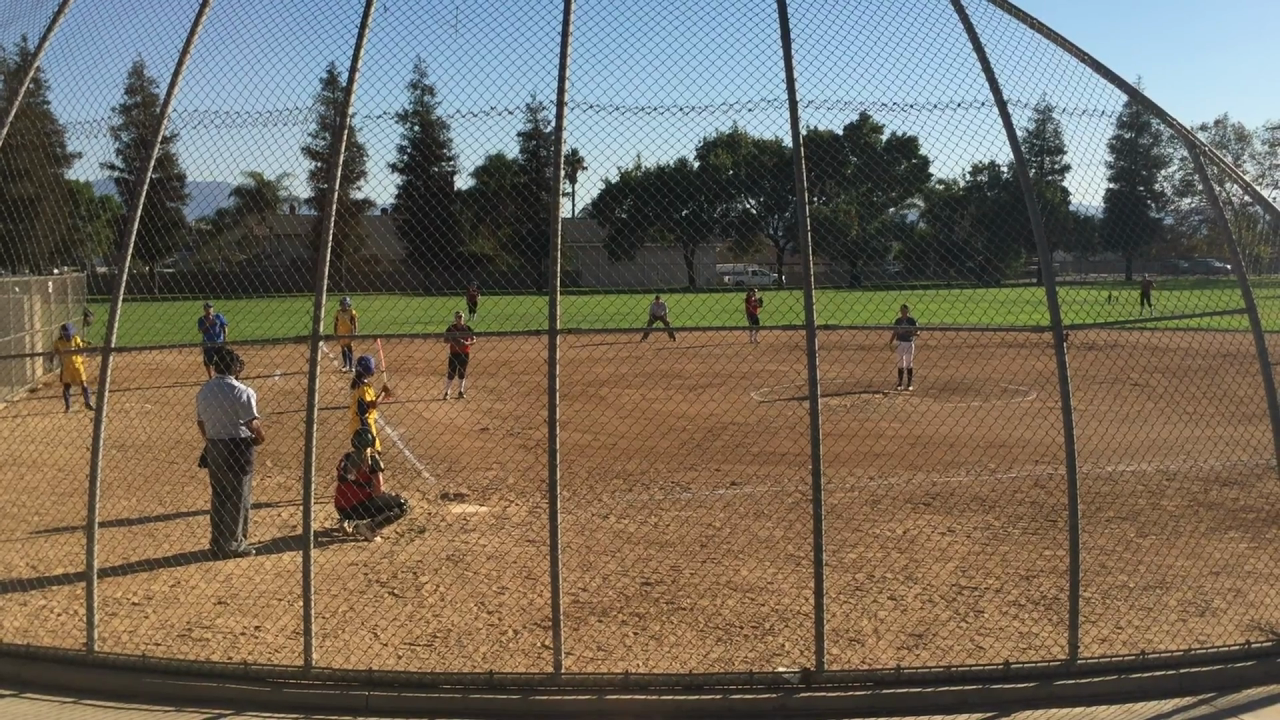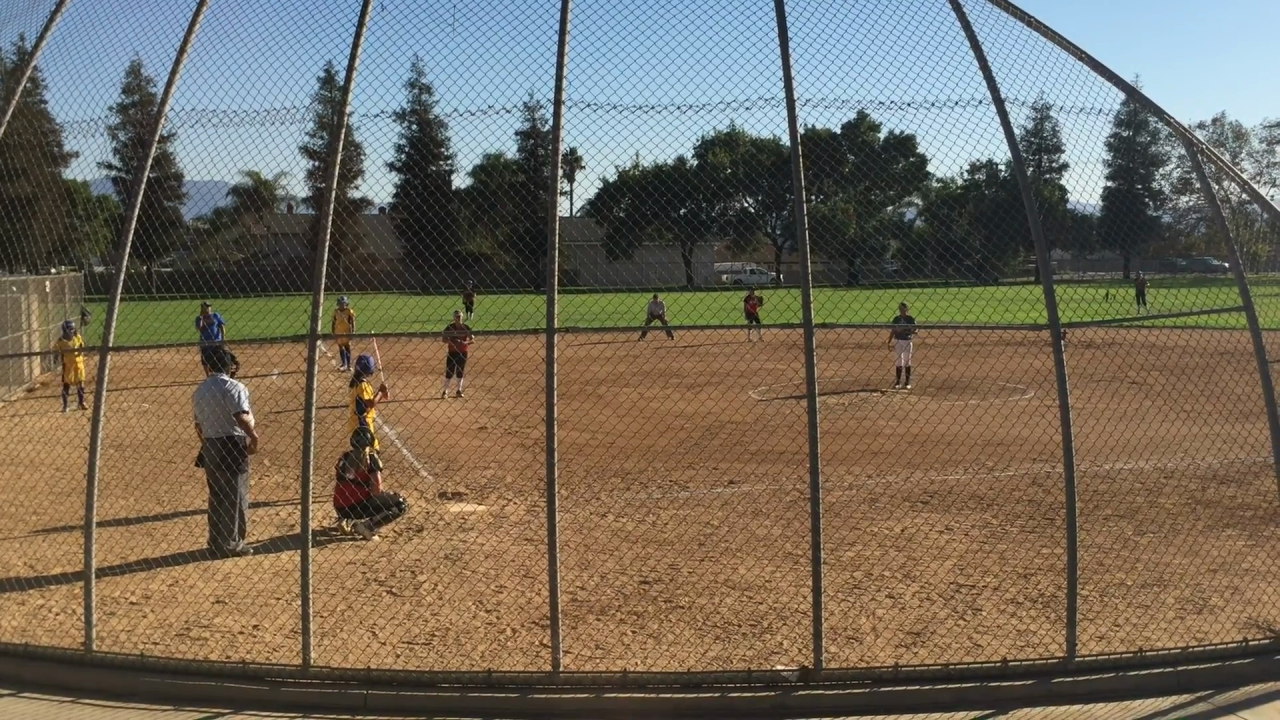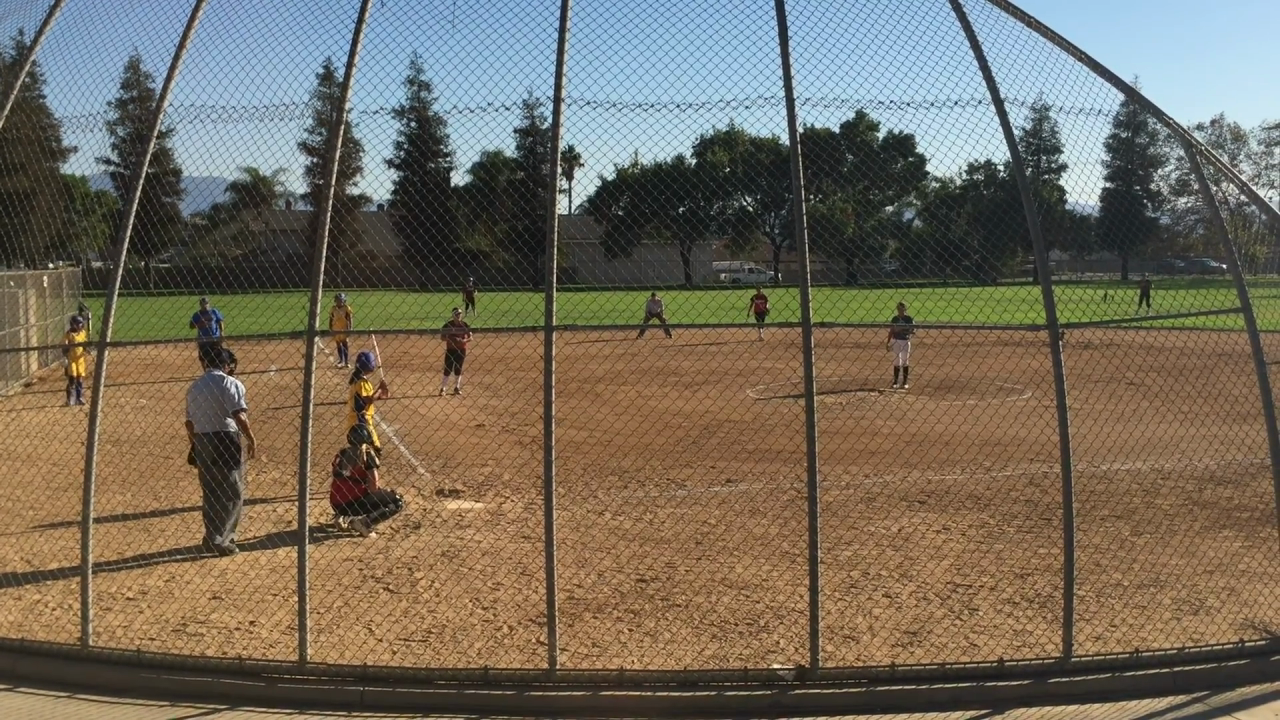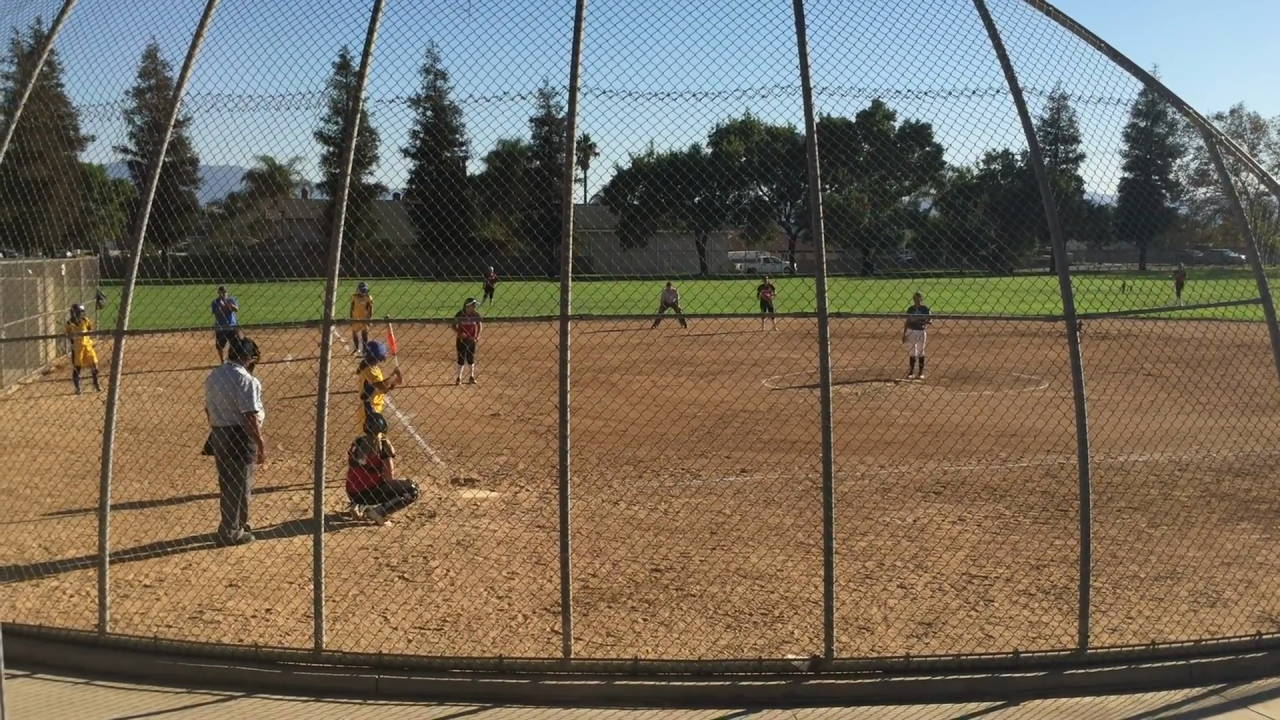
dt=1s
person 1, frame 1
left shoulder: (204, 390)
right shoulder: (241, 391)
left elbow: (201, 422)
right elbow: (252, 423)
right wrist: (260, 437)
left hip: (213, 448)
right hip: (238, 448)
left knee: (219, 496)
right knee: (238, 497)
left ankle: (218, 541)
right ankle: (232, 544)
person 1, frame 2
left shoulder: (200, 391)
right shoulder: (233, 387)
left elbow: (198, 424)
right elbow: (242, 417)
right wrist: (254, 437)
left hip: (210, 446)
right hip: (233, 445)
left knee: (216, 495)
right knee: (235, 496)
left ankle: (216, 541)
right ankle: (231, 544)
person 1, frame 3
left shoulder: (195, 387)
right shoulder: (230, 383)
left elbow: (189, 422)
right elbow: (239, 416)
left wrist: (196, 446)
right wrist: (251, 440)
left hip: (201, 443)
right hip: (225, 441)
left knee: (210, 493)
right knee: (232, 493)
left ankle: (212, 536)
right ankle: (220, 539)
person 1, frame 4
left shoulder: (214, 376)
right shoulder: (245, 380)
left elbow: (209, 409)
right elbow: (250, 416)
right wrist: (260, 443)
left hip: (218, 435)
right hip: (239, 436)
left knee: (227, 484)
right knee: (239, 485)
left ankle: (231, 526)
right ankle: (232, 532)
